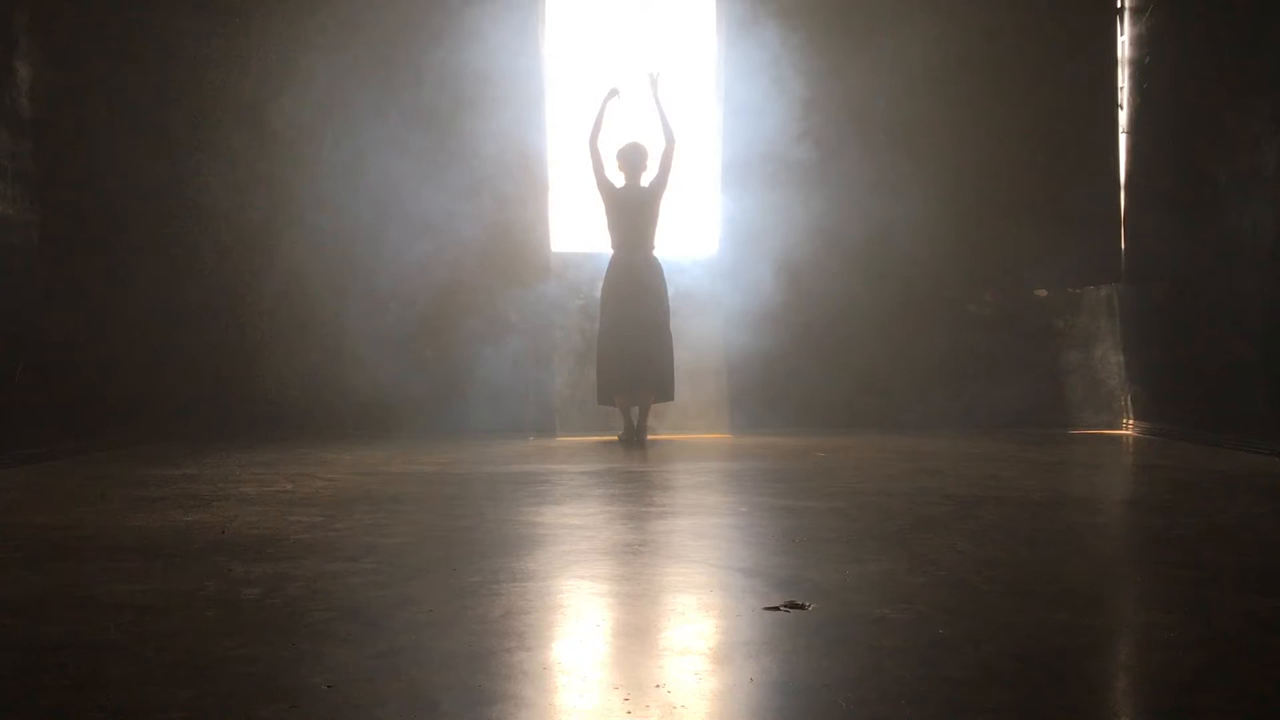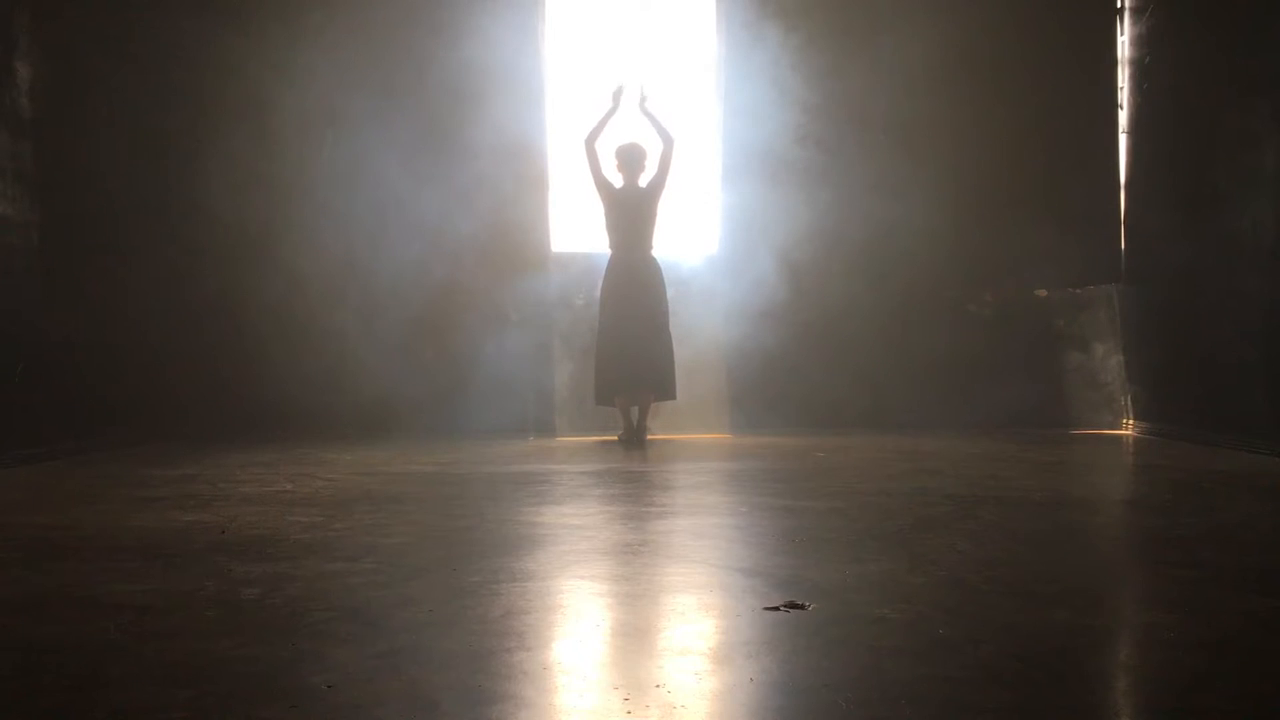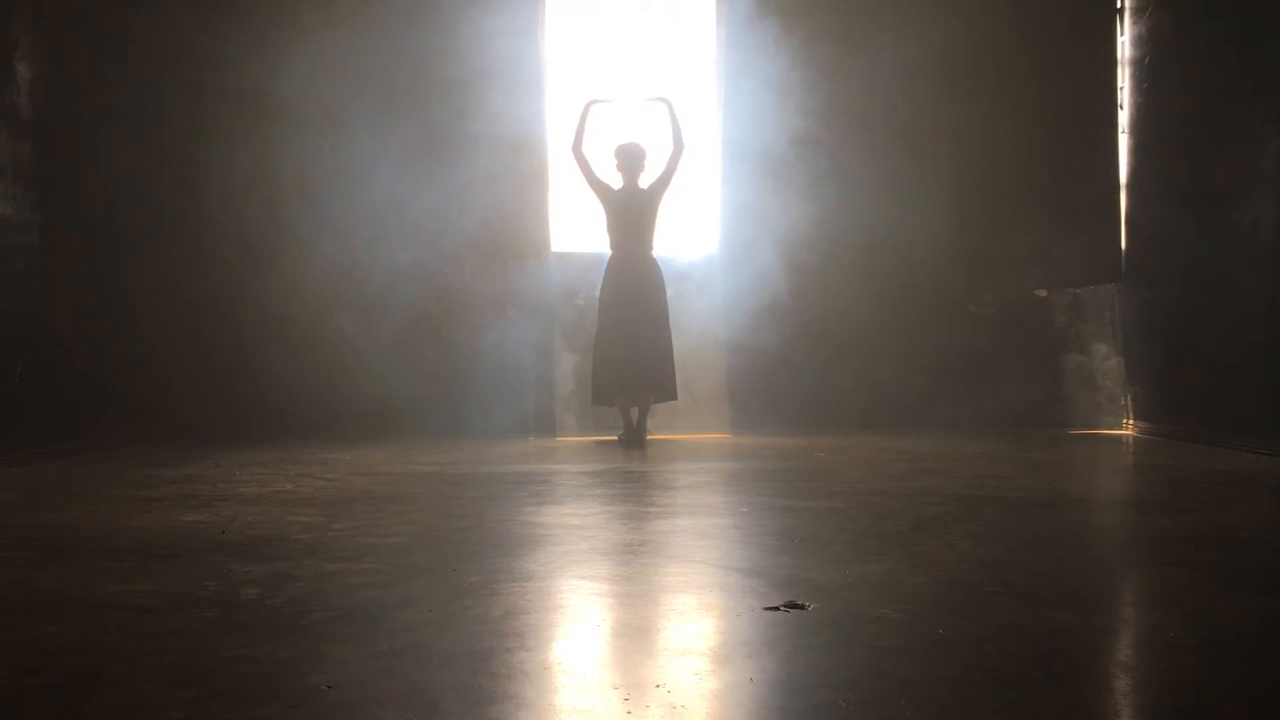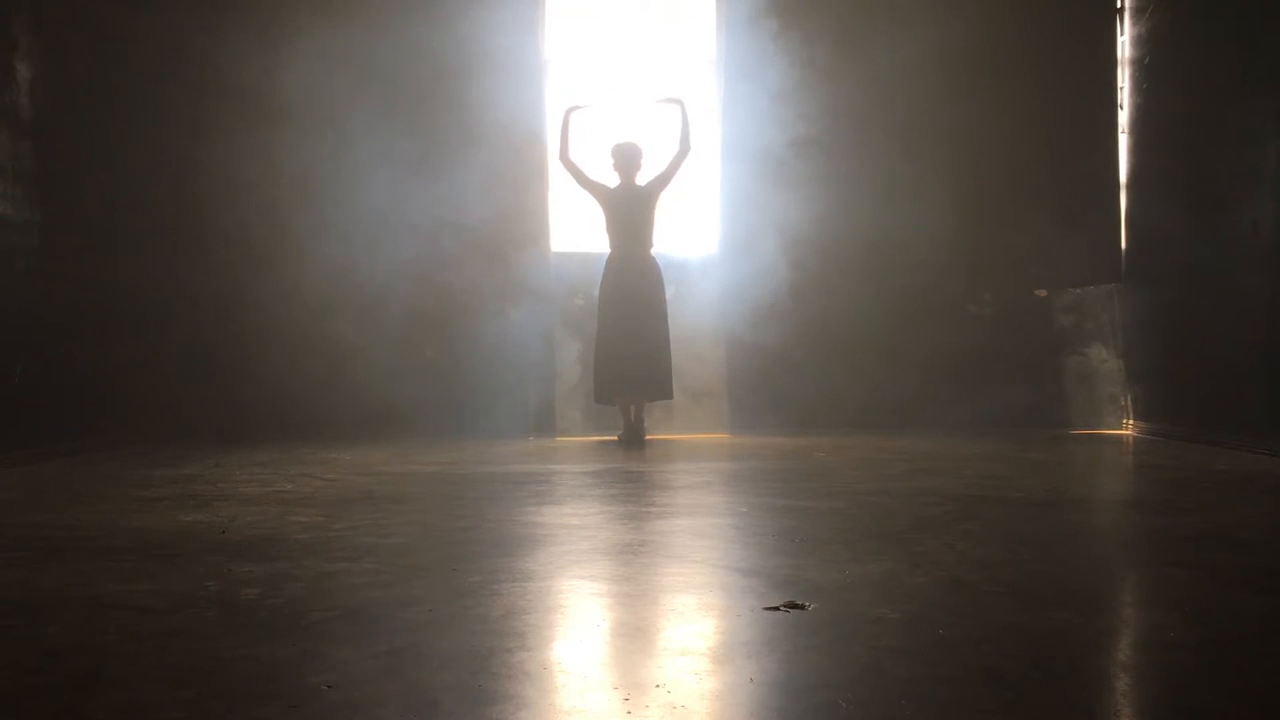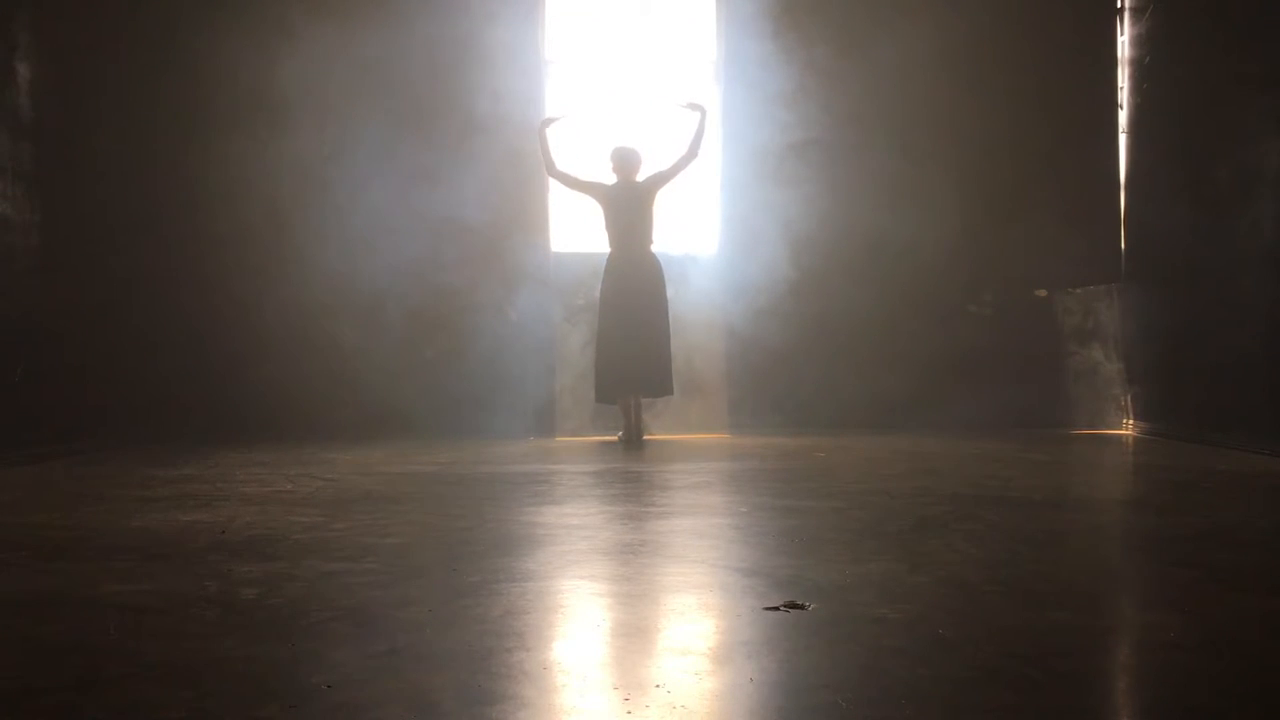
dt=0.7s
person 1, frame 1
left shoulder: (609, 194)
right shoulder: (654, 194)
left elbow: (592, 144)
right elbow: (671, 143)
left wrist: (606, 101)
right wrist: (656, 96)
left hip: (619, 277)
right hip: (648, 275)
left knee: (618, 351)
right knee: (650, 350)
left ankle: (629, 428)
right ankle: (641, 427)
person 1, frame 2
left shoulder: (608, 195)
right shoulder: (652, 194)
left elbow: (589, 143)
right elbow: (669, 143)
left wrist: (613, 109)
right wrist: (645, 112)
left hip: (618, 275)
right hip: (647, 274)
left knee: (618, 350)
right knee: (649, 348)
left ankle: (628, 427)
right ankle: (641, 425)
person 1, frame 3
left shoulder: (608, 197)
right shoulder: (653, 195)
left elbow: (577, 151)
right elbow: (678, 148)
left wrist: (587, 110)
right wrist: (669, 107)
left hip: (618, 276)
right hip: (647, 275)
left knee: (617, 350)
right knee: (649, 350)
left ankle: (628, 426)
right ankle: (641, 425)
person 1, frame 4
left shoulder: (605, 195)
right shoulder: (650, 192)
left elbow: (565, 158)
right elbow: (684, 150)
left wrist: (568, 117)
right wrist: (682, 109)
left hip: (617, 273)
right hip: (646, 273)
left knee: (616, 347)
right knee: (647, 346)
left ankle: (628, 425)
right ankle: (639, 421)
person 1, frame 5
left shoulder: (603, 192)
right shoulder: (648, 188)
left elbow: (553, 171)
right elbow: (690, 156)
left wrist: (544, 134)
right wrist: (702, 117)
left hip: (618, 272)
right hip: (647, 271)
left knee: (618, 346)
right knee: (646, 344)
left ankle: (629, 425)
right ankle: (637, 421)
